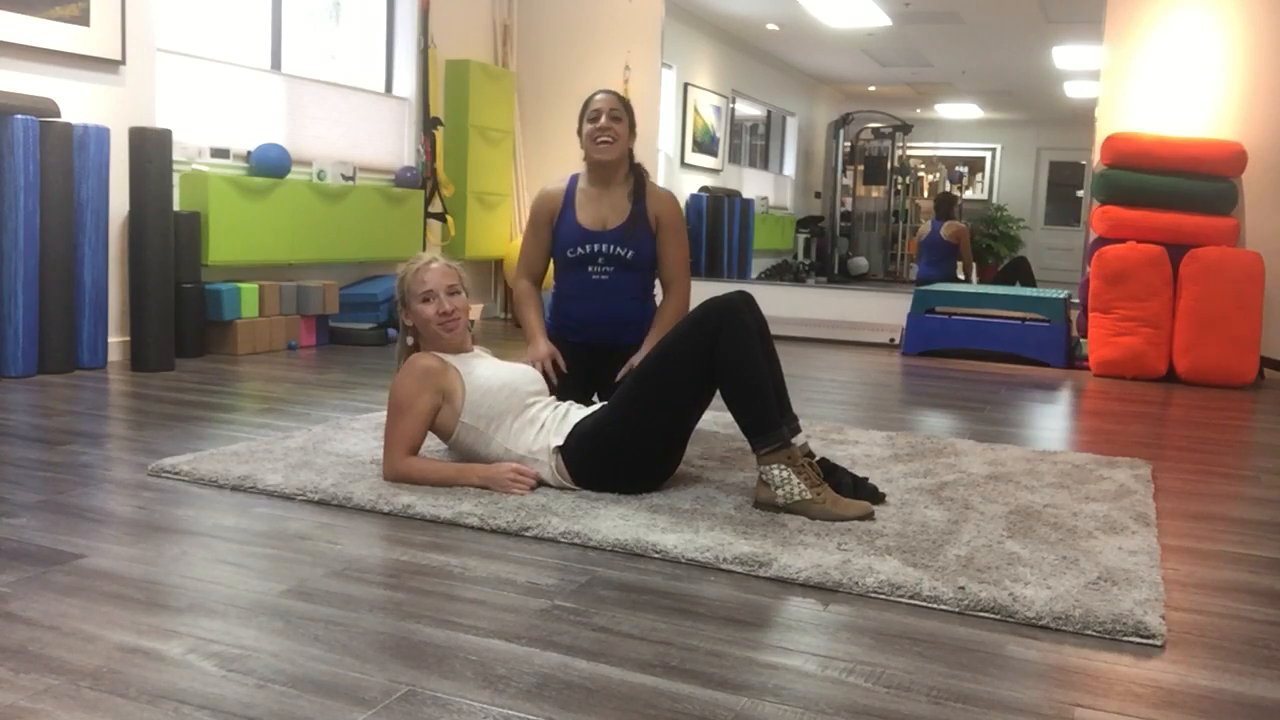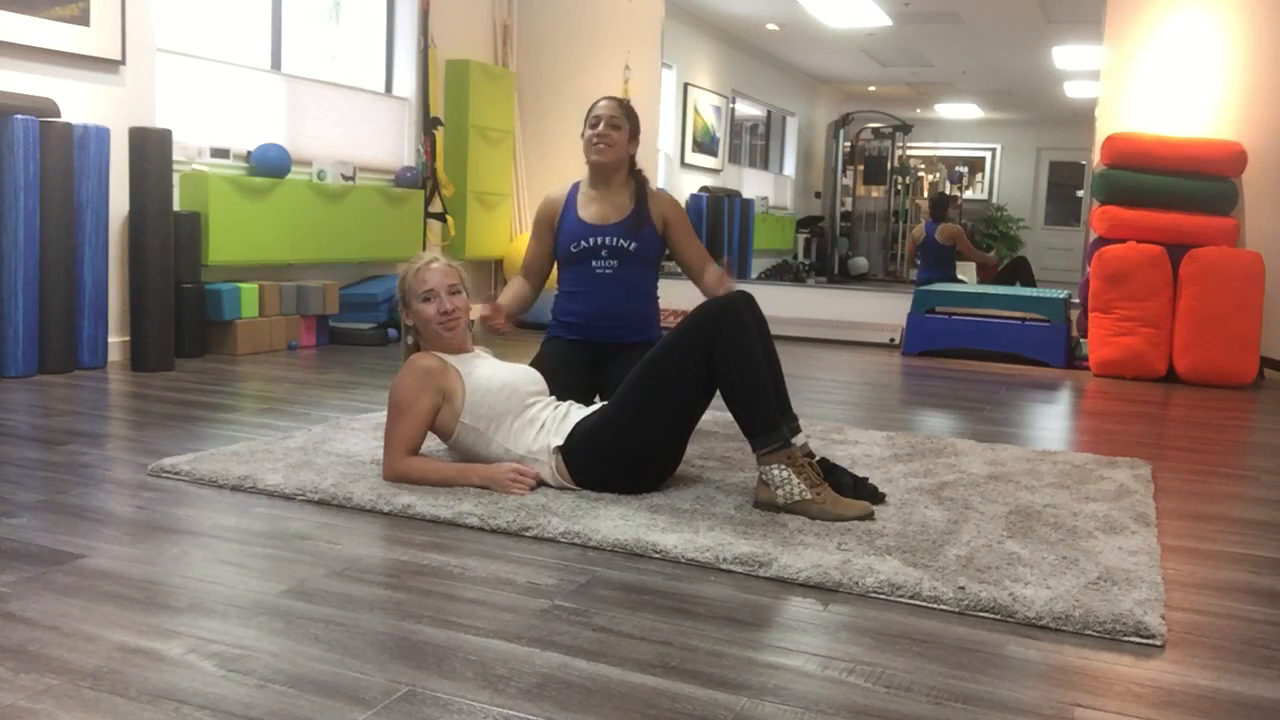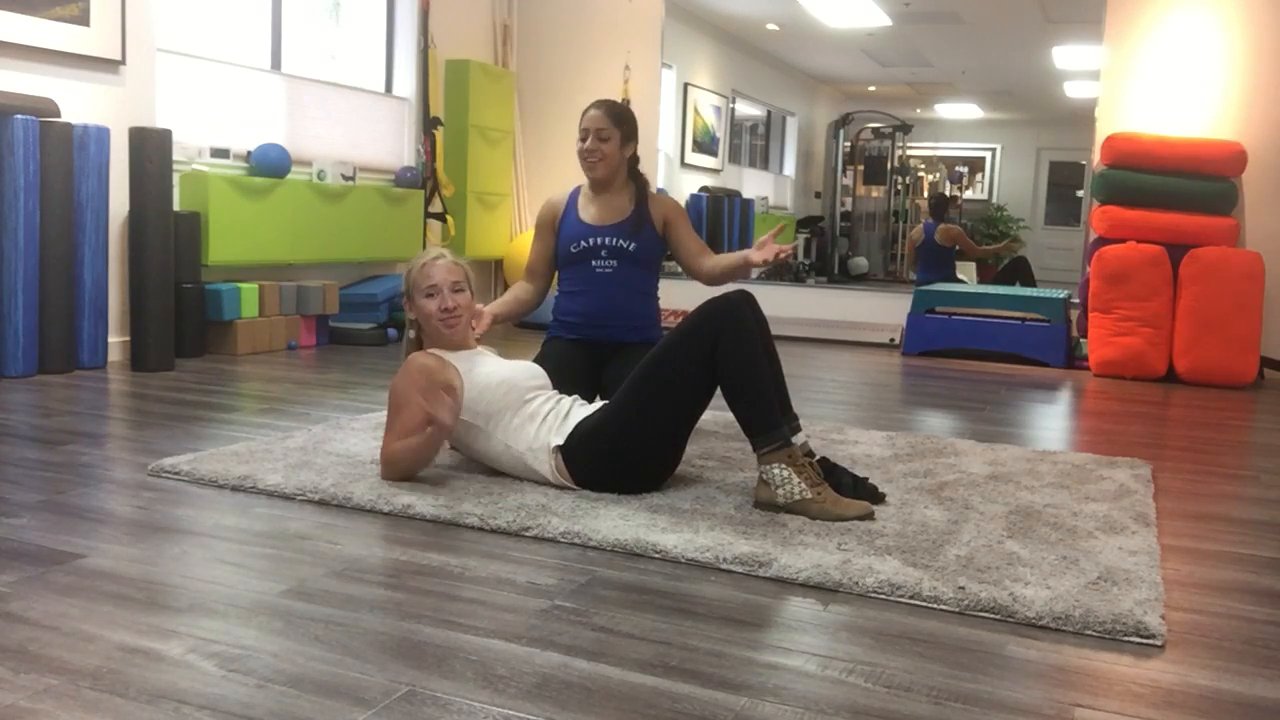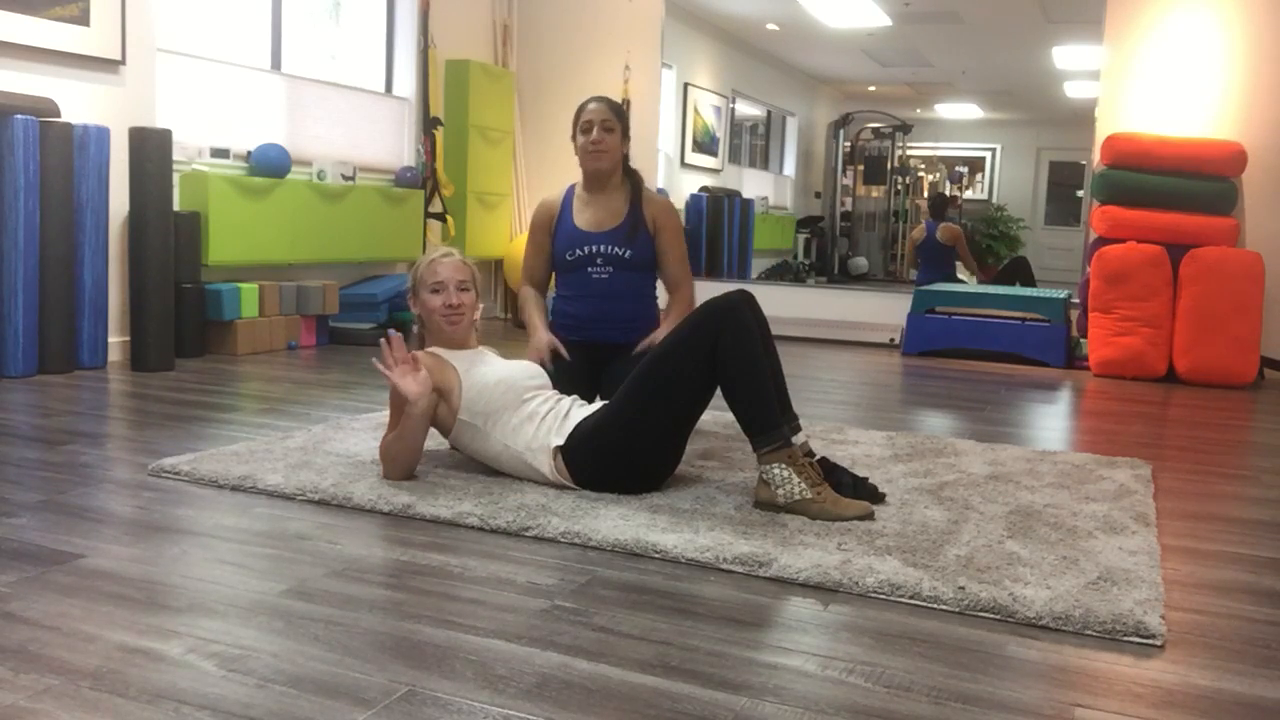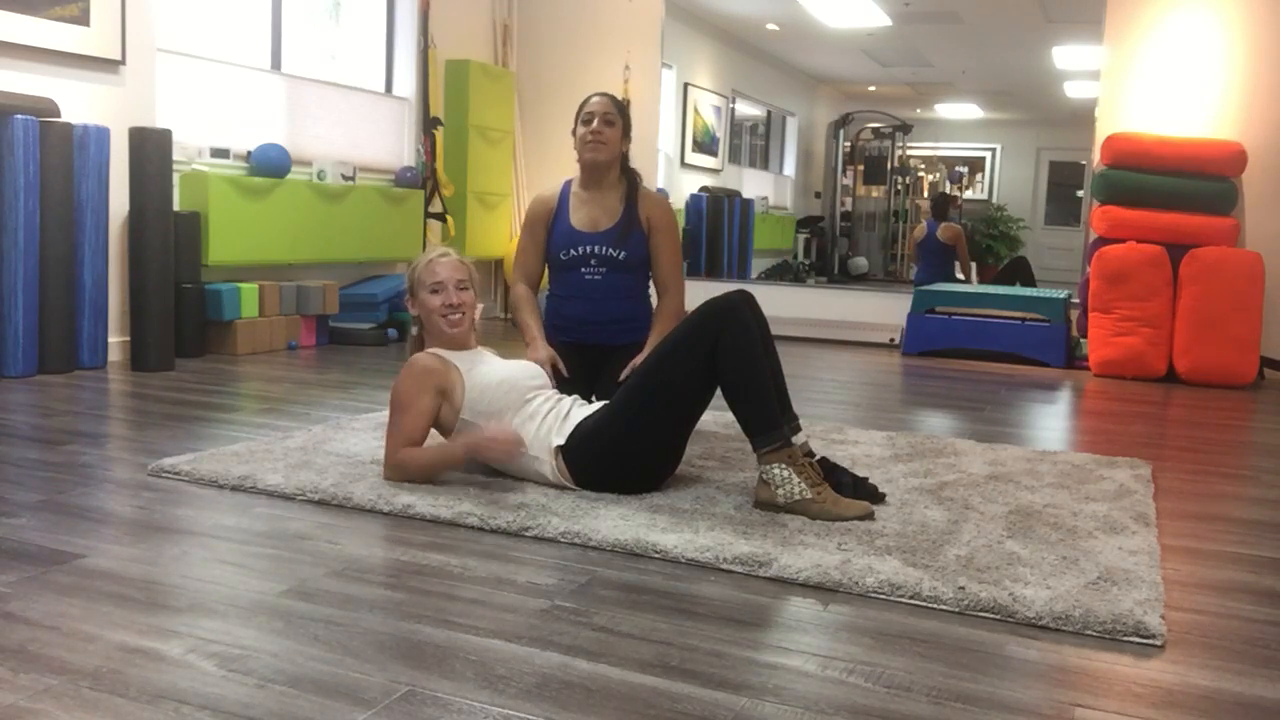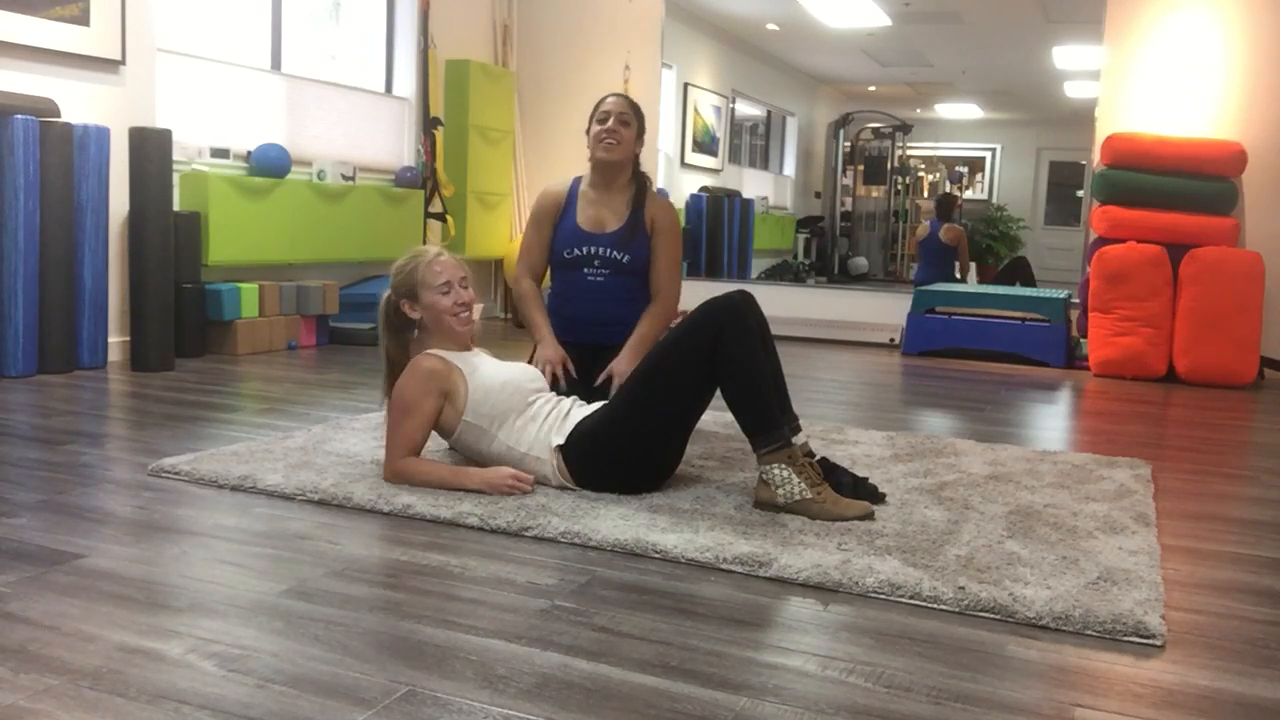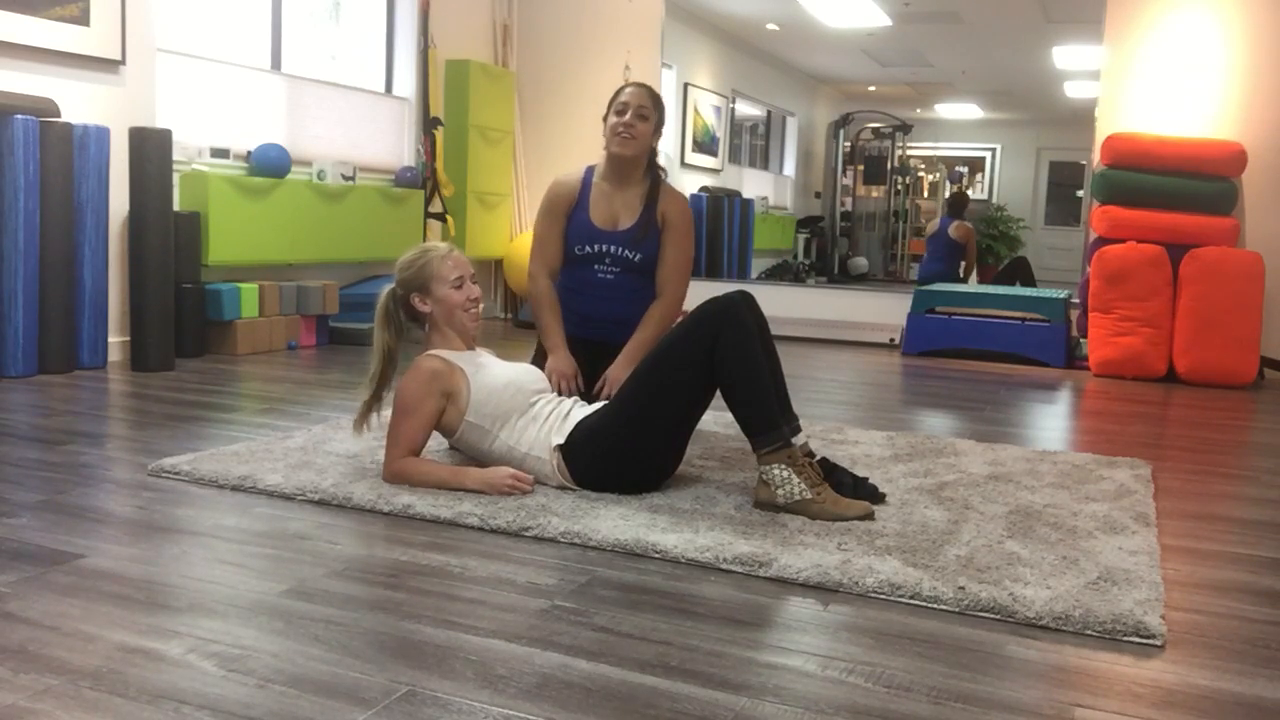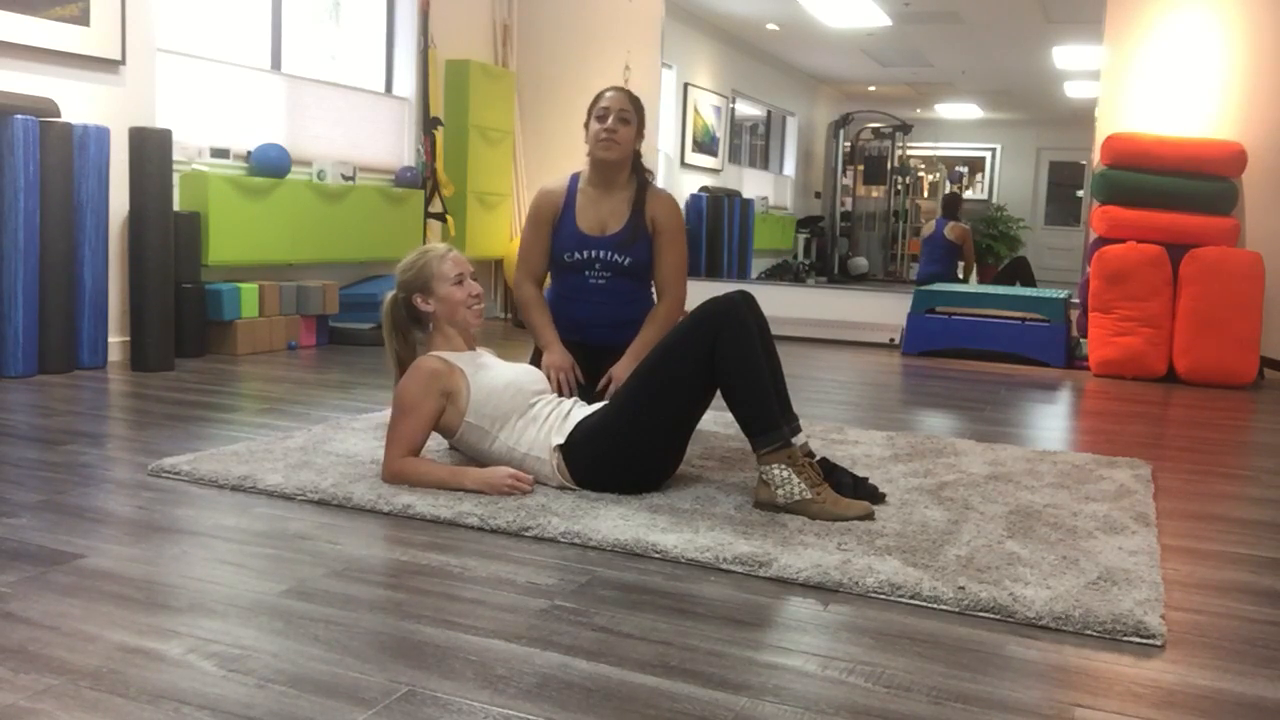
dt=0.4s
person 1, frame 1
left shoulder: (477, 358)
right shoulder: (424, 371)
right elbow: (396, 465)
right wrist: (483, 473)
left hip: (597, 438)
right hip: (590, 458)
left knee: (736, 308)
right knee: (723, 317)
left ankle: (792, 459)
right ankle: (782, 476)
person 1, frame 2
left shoulder: (479, 358)
right shoulder: (424, 372)
right elbow: (396, 465)
right wrist: (484, 473)
left hip: (599, 439)
right hip: (590, 458)
left knee: (736, 307)
right knee: (721, 317)
left ankle: (792, 459)
right ankle: (783, 477)
person 1, frame 3
left shoulder: (480, 355)
right shoulder: (425, 370)
right elbow: (392, 464)
right wrist: (439, 431)
left hip: (601, 439)
right hip: (591, 457)
left knee: (737, 306)
right knee: (724, 318)
left ankle: (792, 459)
right ankle: (783, 477)
person 1, frame 4
left shoulder: (484, 356)
right shoulder: (427, 368)
right elbow: (395, 467)
right wrist: (414, 405)
left hip: (600, 438)
right hip: (590, 456)
left knee: (736, 307)
right knee: (723, 318)
left ankle: (793, 461)
right ankle: (783, 476)
person 1, frame 5
left shoulder: (482, 357)
right shoulder: (426, 370)
right elbow: (398, 465)
right wrist: (470, 444)
left hip: (602, 439)
right hip: (591, 457)
left knee: (736, 307)
right knee: (724, 318)
left ankle: (793, 459)
right ankle: (783, 477)
person 1, frame 6
left shoulder: (476, 358)
right shoulder: (428, 372)
right elbow: (398, 466)
right wrist: (478, 476)
left hip: (602, 439)
right hip: (593, 457)
left knee: (737, 307)
right knee: (725, 317)
left ankle: (791, 460)
right ankle: (783, 477)
person 1, frame 7
left shoulder: (477, 358)
right shoulder: (431, 373)
right elbow: (396, 466)
right wrist: (476, 477)
left hip: (600, 437)
right hip: (592, 458)
left knee: (735, 307)
right knee: (722, 318)
left ankle: (791, 461)
right ankle: (782, 476)
person 1, frame 8
left shoulder: (479, 359)
right shoulder: (431, 373)
right elbow: (396, 466)
right wrist: (477, 477)
left hip: (602, 438)
right hip: (593, 457)
left knee: (736, 307)
right knee: (723, 319)
left ankle: (792, 460)
right ankle: (783, 477)
person 2, frame 1
left shoulder: (660, 203)
right shoulder: (552, 200)
left elbow: (677, 289)
right elbow: (526, 280)
left wrist: (649, 352)
right wrist: (538, 340)
left hip: (631, 348)
right hip: (565, 345)
person 2, frame 2
left shoulder: (659, 206)
right shoulder: (556, 206)
left elbow: (703, 268)
right elbow: (528, 277)
left wrist: (721, 286)
right wrist: (502, 307)
left hip: (636, 346)
right hip: (568, 343)
person 2, frame 3
left shoulder: (660, 209)
right shoulder: (557, 209)
left elbow: (704, 266)
right elbow: (532, 283)
left wrist: (747, 258)
right wrist: (492, 311)
left hip: (636, 346)
right hip: (569, 343)
person 2, frame 4
left shoulder: (655, 209)
right shoulder: (551, 210)
left elbow: (680, 287)
right elbow: (532, 284)
left wrist: (668, 330)
right wrist: (539, 330)
left hip: (634, 348)
right hip: (569, 345)
person 2, frame 5
left shoulder: (652, 208)
right shoulder: (546, 205)
left elbow: (671, 293)
right elbow: (522, 285)
left wrist: (651, 353)
right wrist: (536, 342)
left hip: (628, 349)
right hip: (563, 346)
person 2, frame 6
left shoulder: (658, 211)
right shoulder: (554, 200)
left elbow: (665, 297)
right elbow: (525, 279)
left wrist: (631, 355)
right wrist: (546, 341)
left hip: (624, 350)
right hip: (564, 347)
person 2, frame 7
left shoulder: (672, 206)
right shoulder: (565, 191)
left elbow: (670, 297)
right elbow: (540, 276)
left wrist: (626, 362)
right wrist: (557, 351)
left hip: (634, 348)
right hip: (568, 341)
person 2, frame 8
left shoulder: (660, 208)
right shoulder: (551, 200)
left elbow: (671, 298)
right elbow: (526, 284)
left wrist: (632, 361)
right wrist: (551, 348)
left hip: (629, 350)
right hip: (564, 346)
